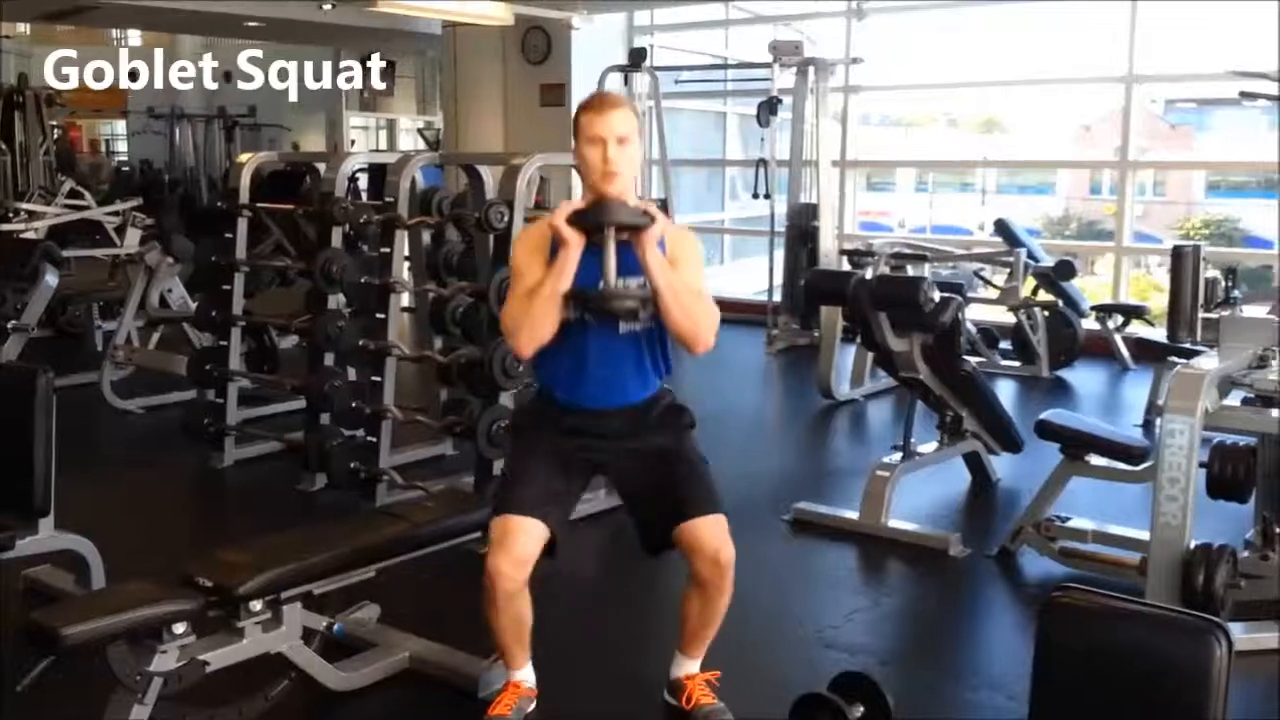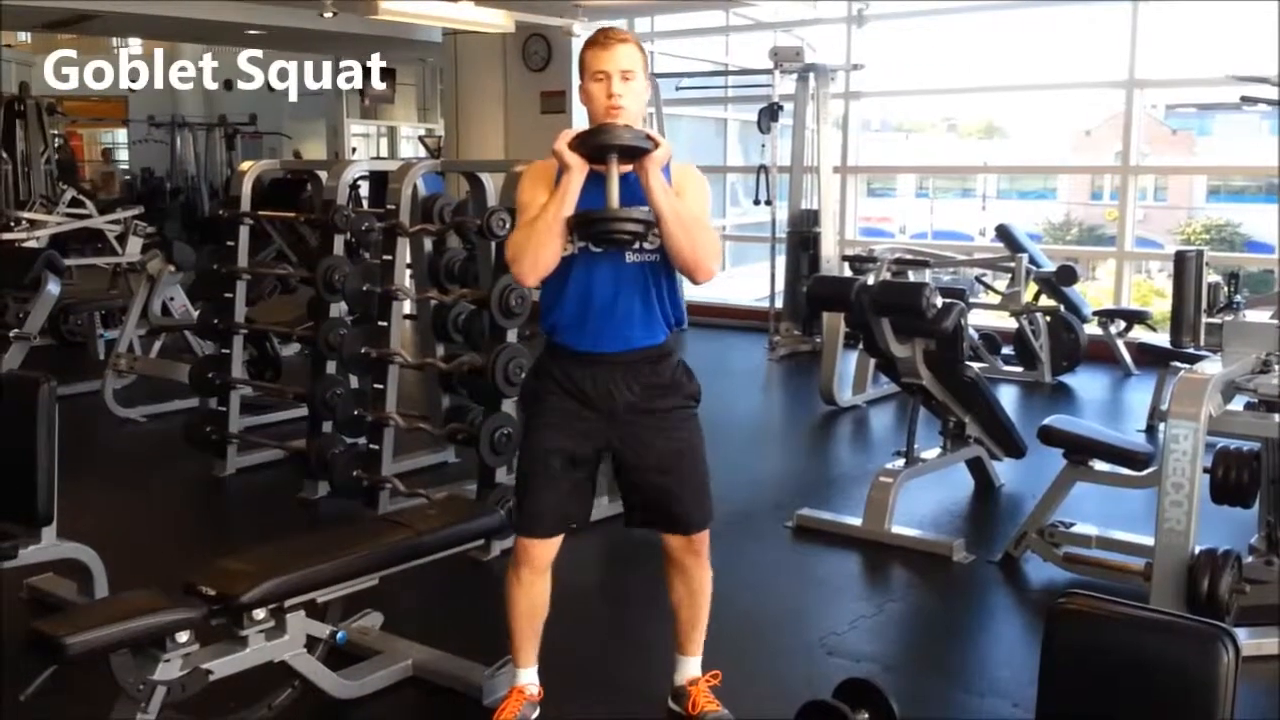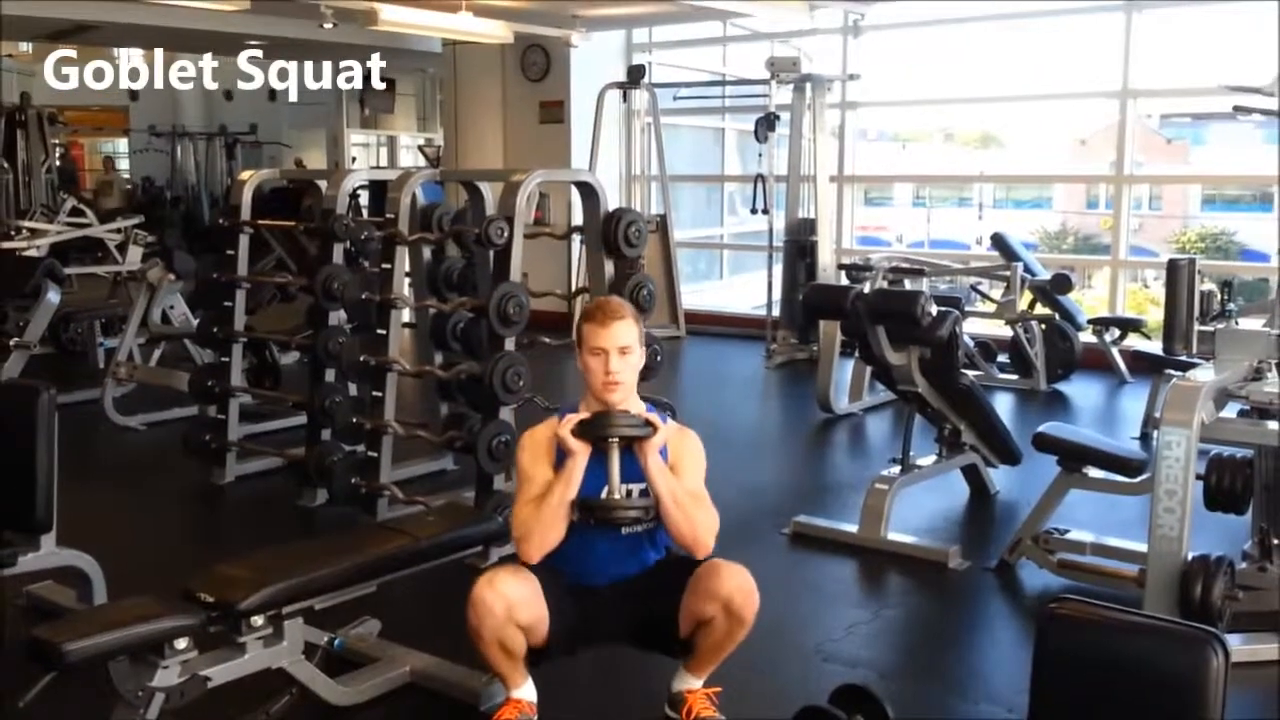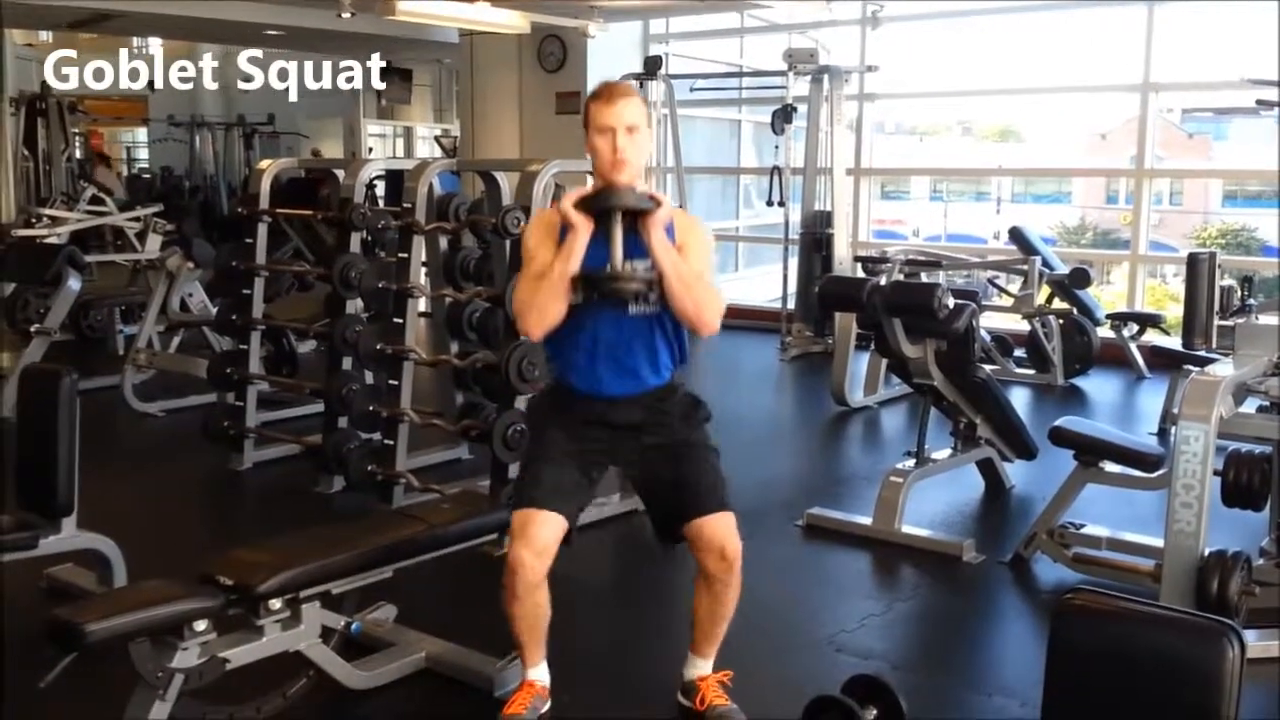
dt=1s
person 1, frame 1
left shoulder: (673, 240)
right shoulder: (541, 239)
left elbow: (700, 338)
right elbow: (524, 341)
left wrist: (648, 250)
right wrist: (571, 250)
left hip: (648, 420)
right hip: (560, 423)
left knee: (714, 555)
right knee: (505, 564)
person 1, frame 2
left shoulder: (679, 175)
right shoulder: (546, 175)
left elbow: (703, 267)
right elbow: (526, 270)
left wrist: (651, 177)
right wrist: (574, 176)
left hip: (652, 379)
right hip: (568, 380)
left knee: (687, 541)
right knee: (533, 547)
person 1, frame 3
left shoulder: (678, 439)
right shoulder: (543, 439)
left elbow: (701, 544)
right elbow: (530, 549)
left wrist: (650, 458)
right wrist: (576, 460)
left hip: (648, 586)
right hip: (567, 591)
left knee: (736, 590)
right knee: (489, 597)
person 1, frame 4
left shoulder: (683, 228)
right shoulder: (551, 226)
left elbow: (706, 322)
right elbow: (532, 324)
left wrist: (654, 238)
right wrist: (580, 235)
left hip: (660, 409)
right hip: (574, 412)
left knee: (721, 549)
right knee: (525, 556)
